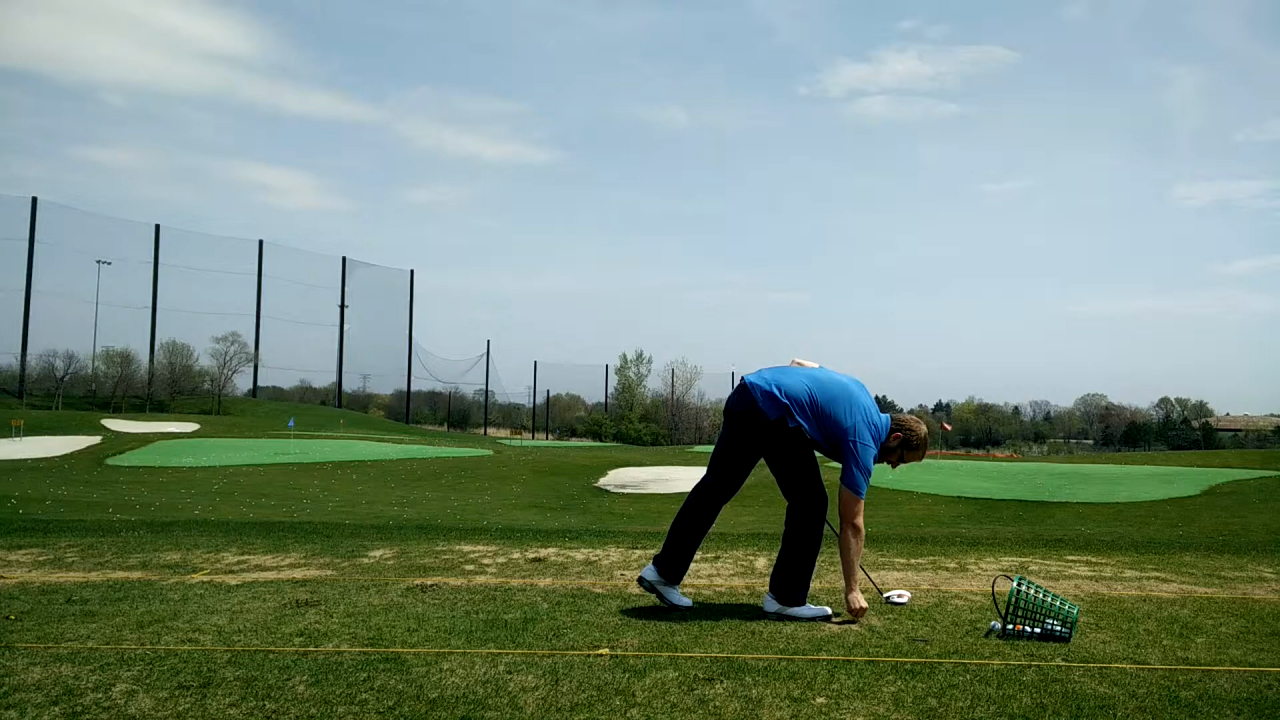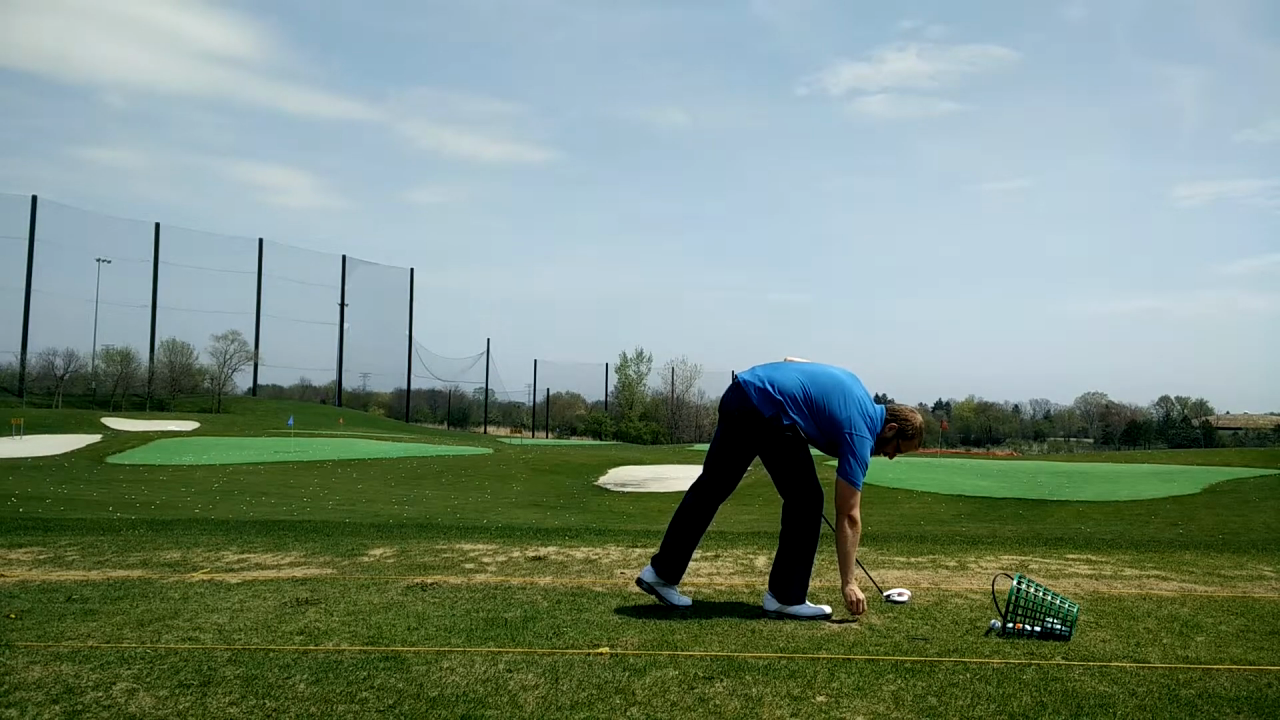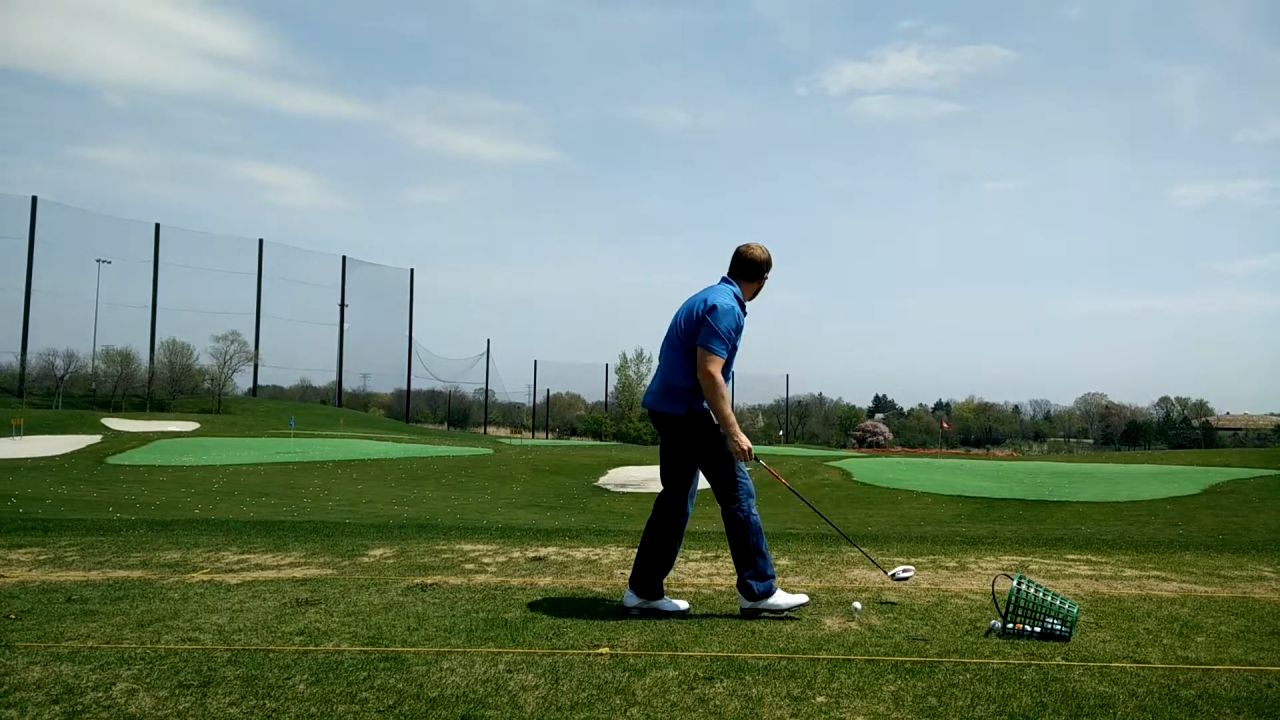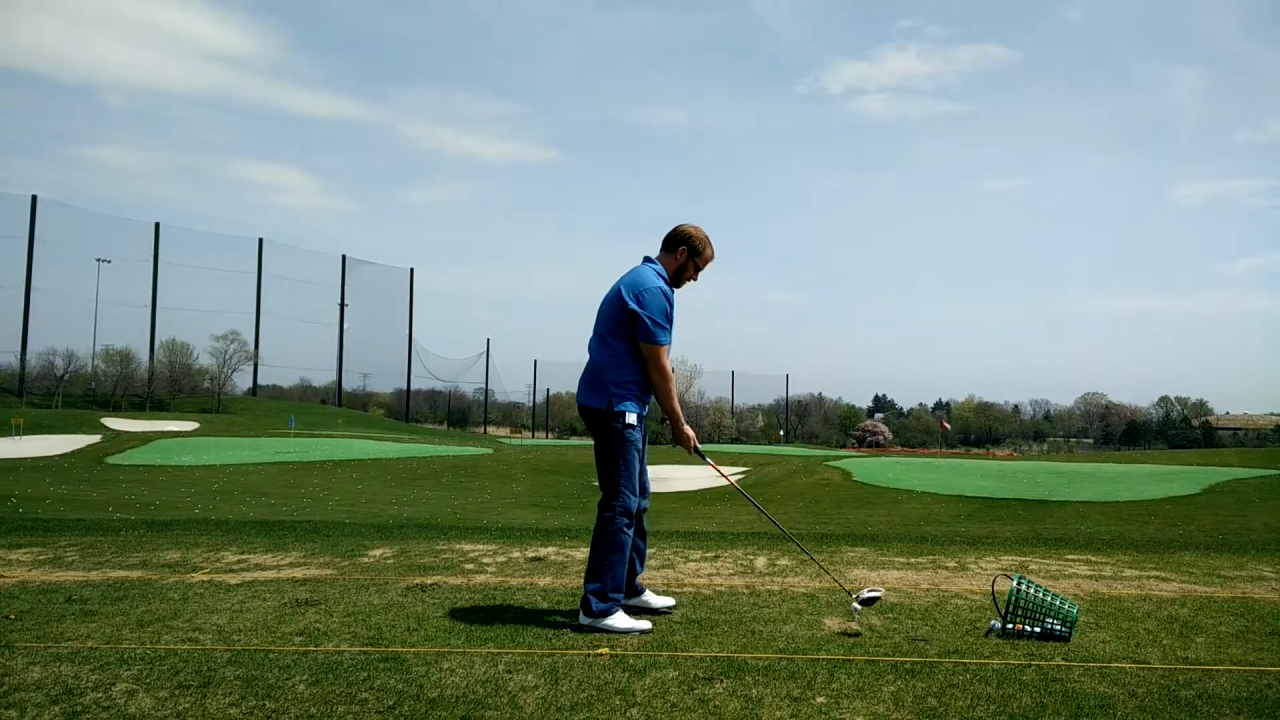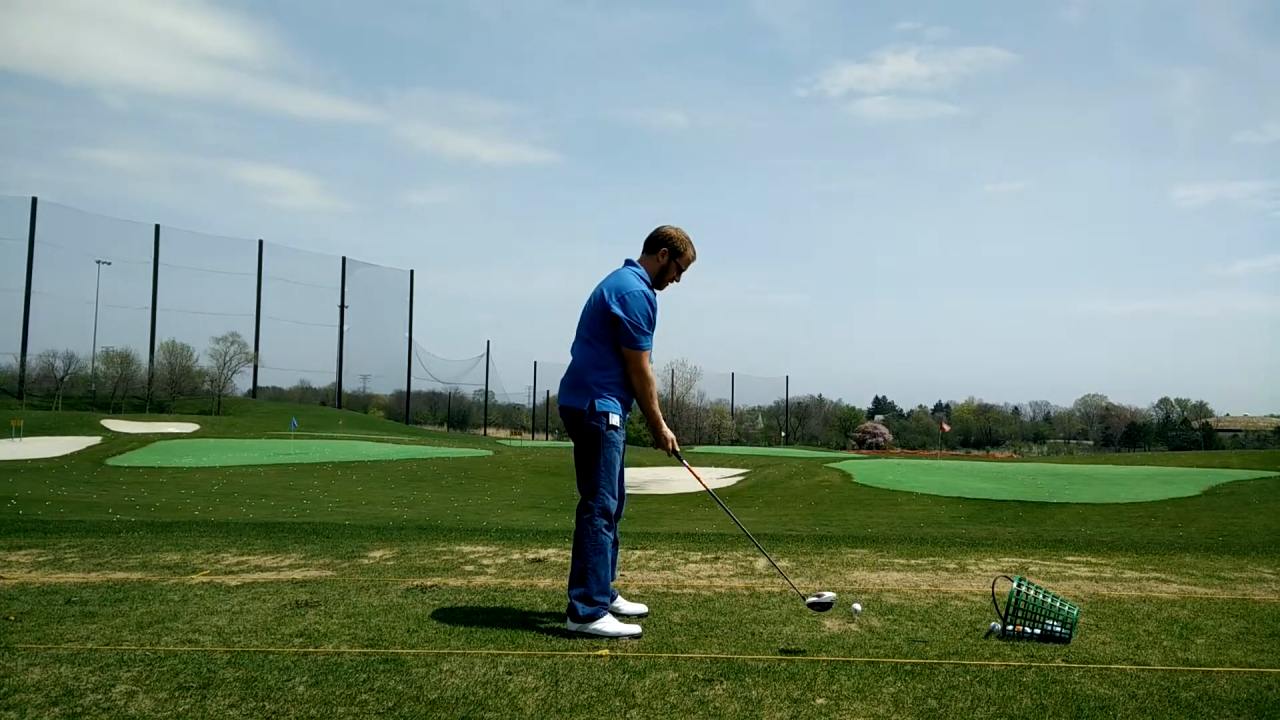
dt=1s
person 1, frame 1
left shoulder: (861, 398)
right shoulder: (864, 440)
left elbow: (799, 363)
right elbow: (852, 523)
right wrist: (852, 589)
left hip: (746, 396)
right hip: (774, 414)
left knee: (714, 488)
right knee: (810, 503)
left ankle: (663, 571)
right ankle: (786, 598)
person 1, frame 2
left shoulder: (855, 389)
right shoulder: (860, 432)
left elbow: (791, 361)
right elbow: (848, 516)
right wrist: (849, 582)
left hip: (740, 395)
right hip: (769, 413)
left knee: (710, 488)
right knee: (806, 501)
left ankle: (661, 572)
right ankle: (786, 597)
person 1, frame 3
left shoulder: (710, 296)
right shoulder: (726, 307)
right elbow: (708, 373)
left wrist: (723, 425)
right wrist: (733, 432)
left hip: (666, 407)
right hip: (689, 411)
left knee: (675, 498)
right knee: (737, 494)
left ankle: (644, 589)
right ankle: (758, 590)
person 1, frame 4
left shoulder: (642, 280)
right shoulder: (653, 288)
right elbow: (658, 369)
left wrist: (674, 420)
right wrist: (679, 425)
left hip: (616, 404)
right hip: (616, 407)
left knee: (633, 500)
right knee: (620, 504)
left ankle: (627, 587)
right ankle: (599, 606)
person 1, frame 5
left shoulder: (623, 282)
right shoulder: (636, 292)
left elbow: (630, 368)
right elbow: (639, 372)
left wrist: (654, 420)
right wrist: (658, 426)
left hip: (595, 405)
right hip: (596, 408)
left knee: (610, 503)
right knee: (599, 506)
left ankle: (601, 593)
right ankle: (586, 611)
